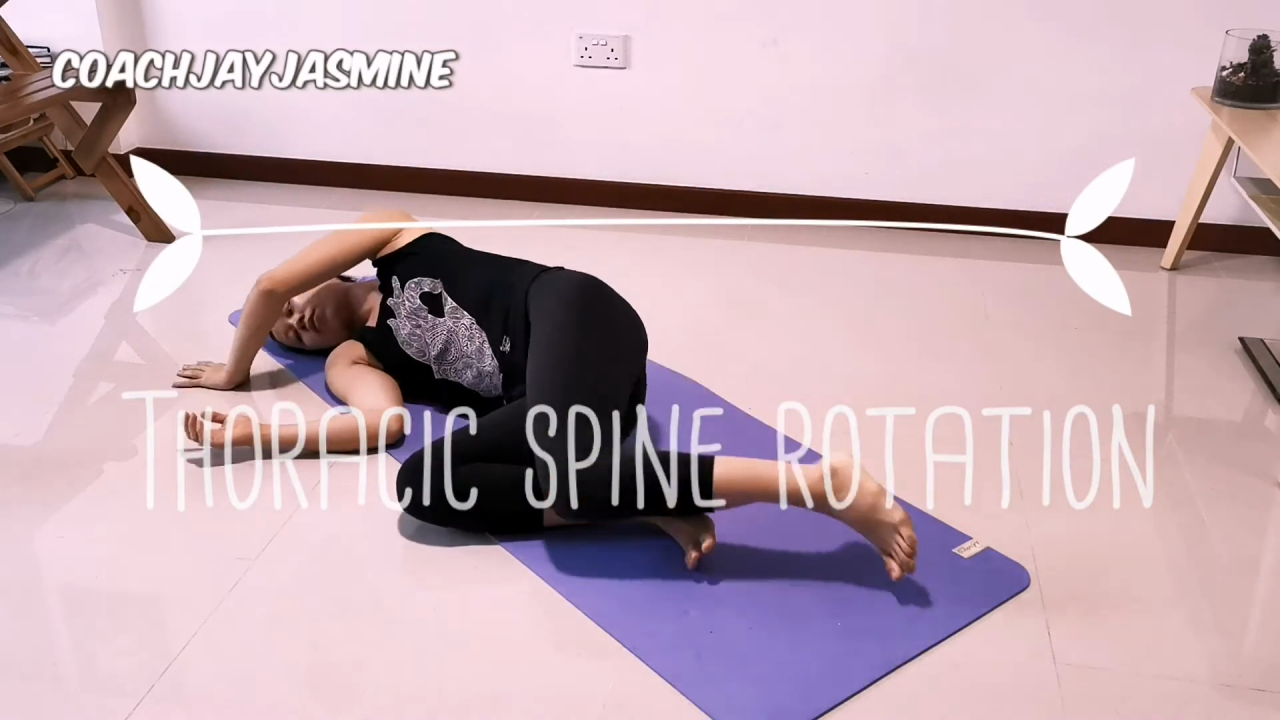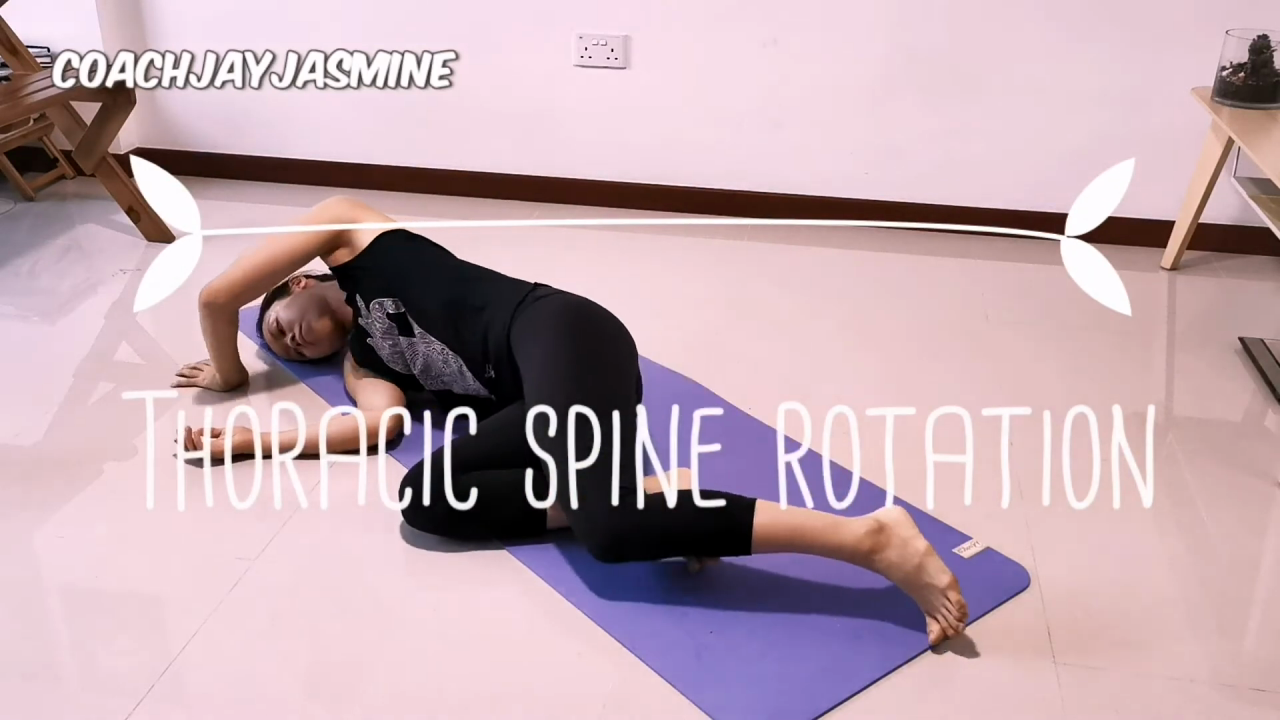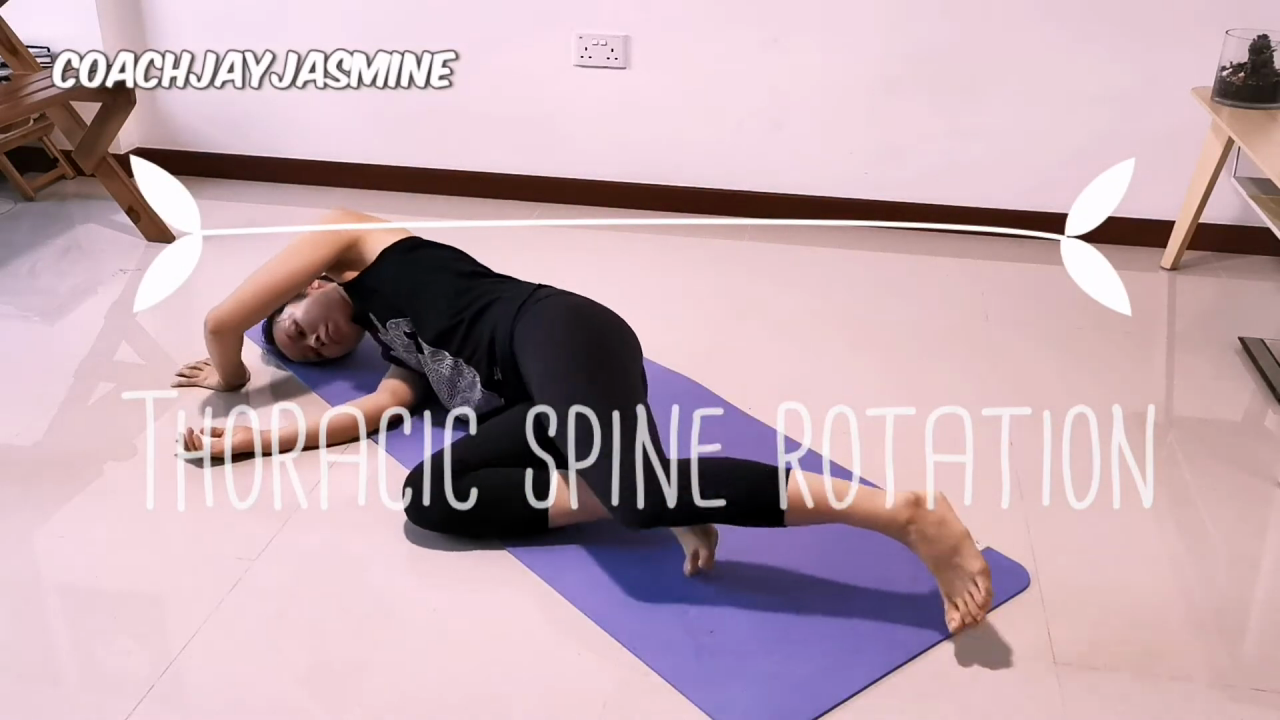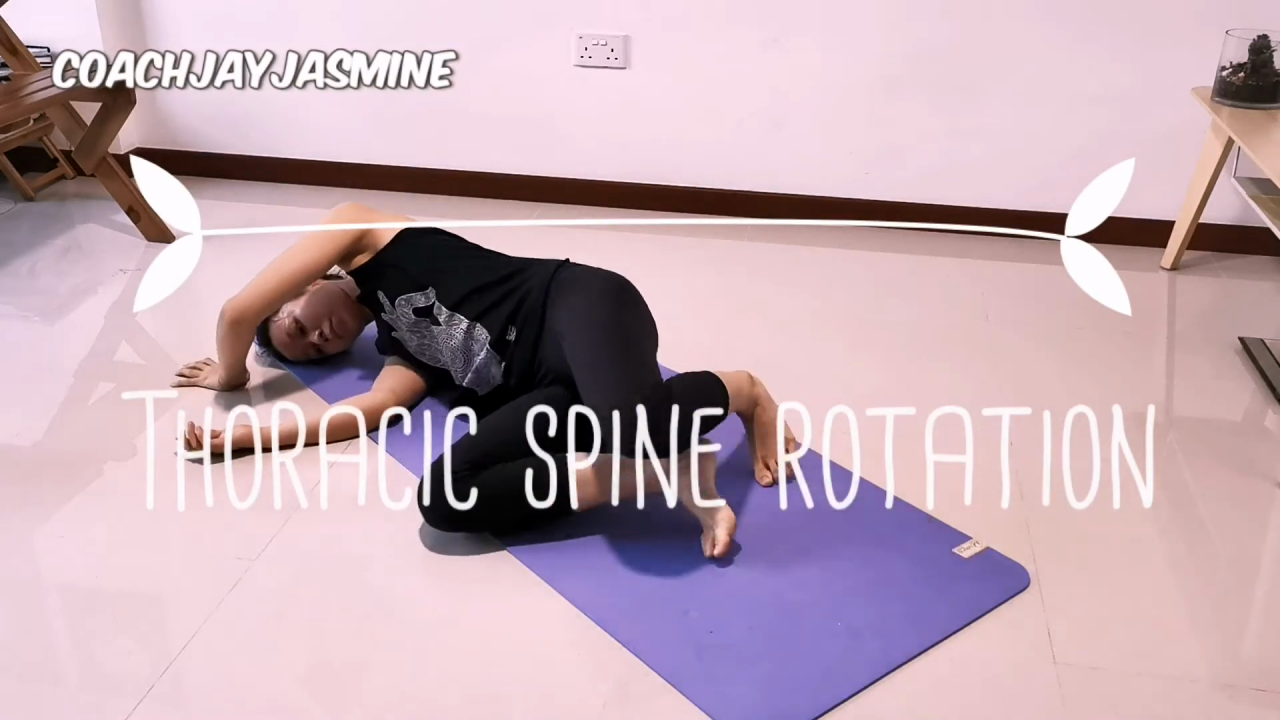
dt=0.4s
person 1, frame 1
left shoulder: (388, 239)
right shoulder: (348, 362)
left elbow: (268, 285)
right elbow: (386, 423)
left wrist: (237, 370)
right wrist: (252, 433)
left hip: (566, 312)
right hip: (541, 401)
left knee: (569, 470)
right knee: (421, 483)
left ankle: (821, 483)
right ankle: (656, 505)
person 1, frame 2
left shoulder: (344, 228)
right shoulder: (360, 361)
left elbow: (216, 293)
right elbow: (383, 423)
left wrist: (228, 374)
right wrist: (254, 441)
left hip: (554, 335)
right hip: (537, 398)
left knee: (608, 529)
right knee: (425, 495)
left ankle: (869, 538)
right ankle: (630, 490)
person 1, frame 3
left shoulder: (346, 240)
right shoulder: (403, 355)
left elbow: (222, 321)
right elbow: (380, 411)
left wrist: (232, 377)
right wrist: (257, 437)
left hip: (556, 337)
right hip: (538, 397)
left knee: (640, 490)
right knee: (429, 494)
left ankle: (902, 512)
right ankle: (625, 487)
person 1, frame 4
left shoulder: (356, 232)
right shoulder: (402, 352)
left elbow: (237, 312)
right elbow: (373, 409)
left wrist: (233, 374)
right wrist: (242, 435)
left hip: (577, 305)
right hip: (544, 386)
left knee: (636, 420)
right knee: (447, 497)
left ankle: (743, 389)
right ankle: (661, 471)
